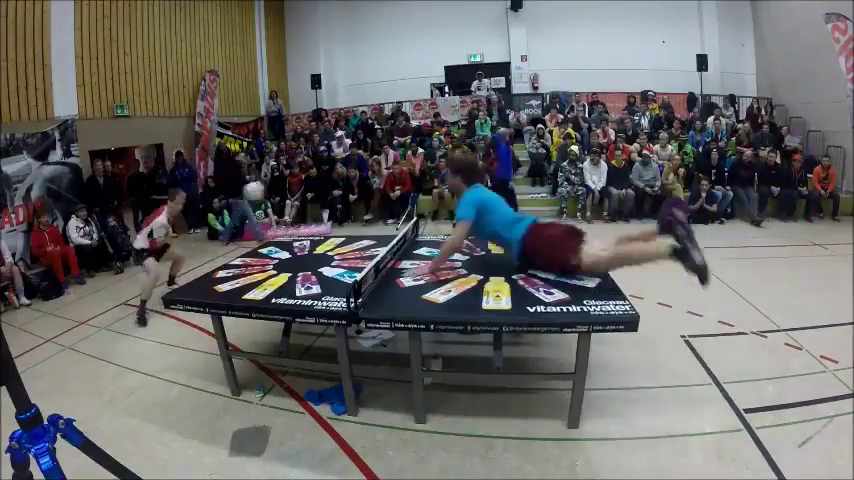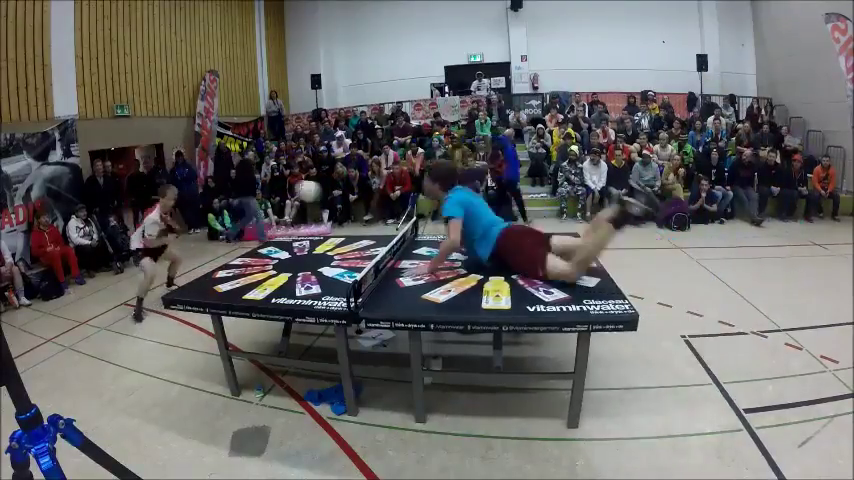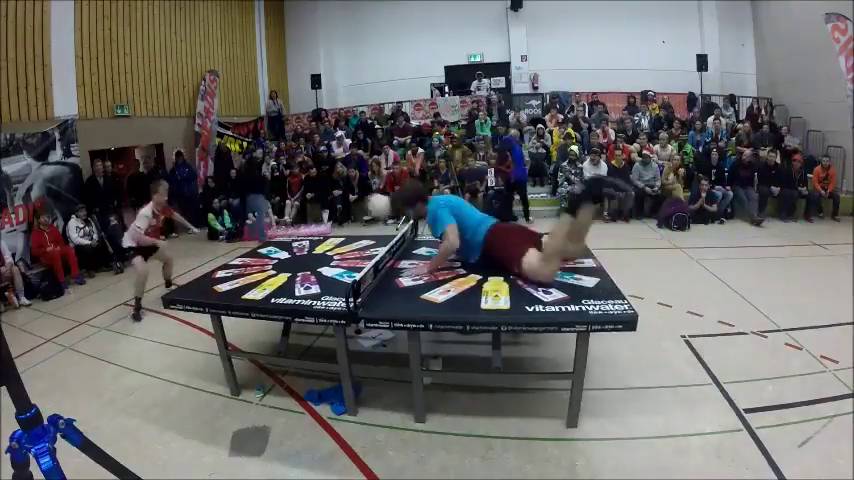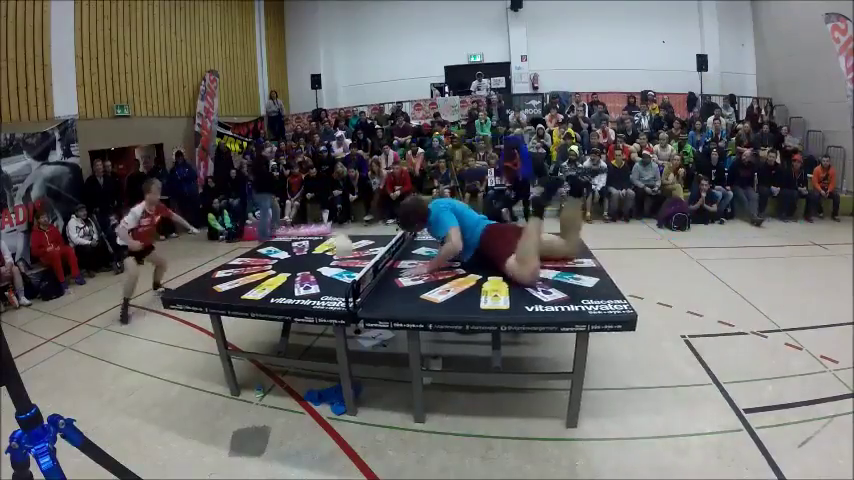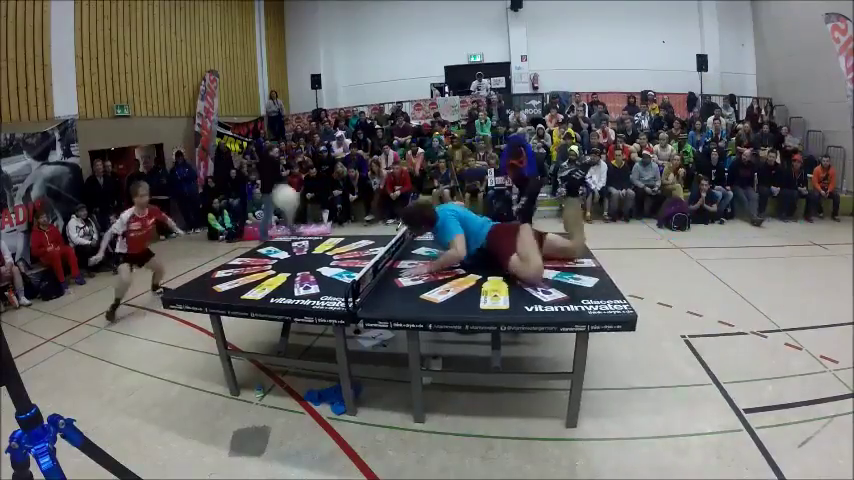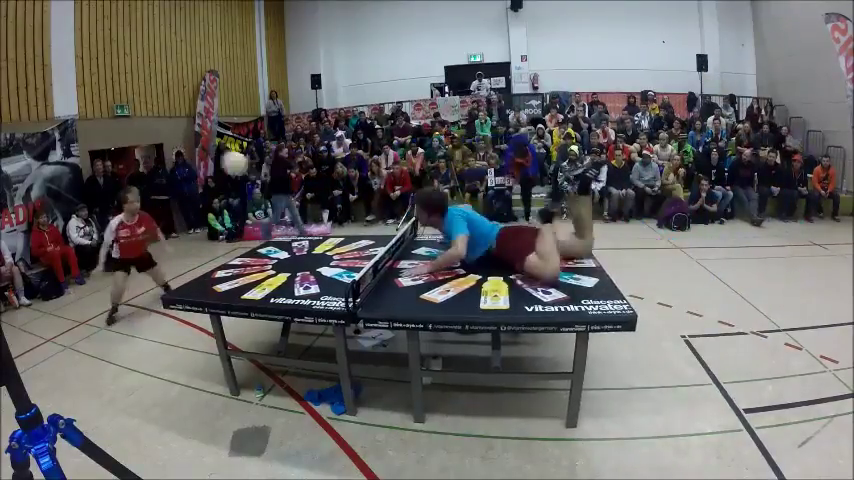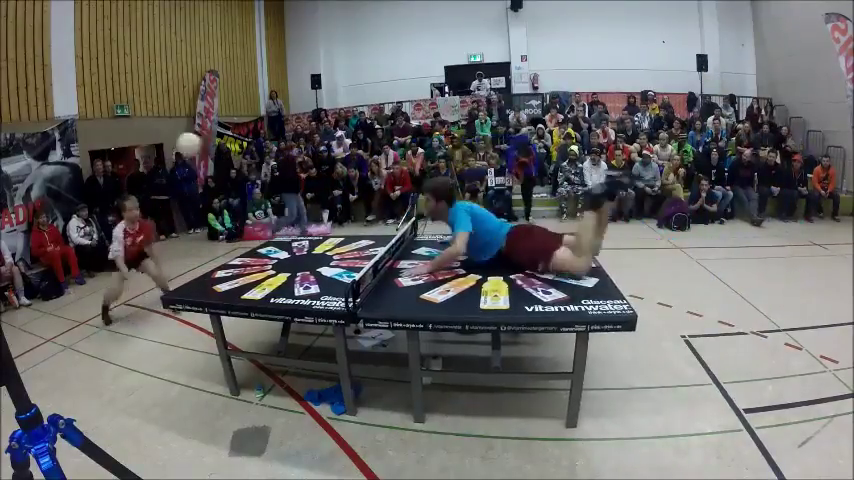
dt=0.1s
person 1, frame 1
left shoulder: (470, 199)
right shoulder: (482, 194)
left elbow: (456, 240)
left wrist: (433, 266)
left hip: (534, 242)
right hip: (540, 232)
left knee: (606, 260)
right knee: (609, 250)
left ankle: (677, 251)
right ankle: (668, 225)
person 1, frame 2
left shoulder: (453, 201)
right shoulder: (463, 193)
left elbow: (453, 241)
left wrist: (430, 266)
left hip: (506, 246)
right hip: (511, 235)
left knee: (572, 272)
right knee: (582, 244)
left ankle: (619, 217)
right ankle: (617, 211)
person 1, frame 3
left shoulder: (439, 208)
right shoulder: (441, 200)
left elbow: (452, 243)
left wrist: (429, 267)
left hip: (497, 237)
right hip: (499, 233)
left knee: (546, 272)
right knee: (574, 248)
right ankle: (585, 200)
person 1, frame 4
left shoulder: (440, 214)
right shoulder: (436, 205)
left elbow: (454, 247)
left wrist: (428, 267)
left knee: (528, 275)
right knee: (571, 246)
left ankle: (537, 210)
person 1, frame 5
left shoulder: (446, 220)
right shoulder: (441, 211)
left elbow: (459, 253)
left wrist: (429, 267)
left knee: (533, 273)
right knee: (576, 246)
right ankle: (572, 189)
person 1, frame 6
left shoulder: (455, 218)
right shoulder: (452, 211)
left elbow: (458, 253)
left wrist: (428, 267)
left hip: (508, 242)
left knee: (550, 272)
right knee: (584, 245)
person 1, frame 7
left shoulder: (458, 214)
right shoulder: (460, 208)
left elbow: (457, 249)
left wrist: (429, 266)
left hip: (519, 242)
right hip: (518, 236)
left knee: (581, 266)
right knee: (591, 247)
left ankle: (596, 203)
right ankle: (603, 200)
person 2, frame 1
left shoulder: (166, 210)
right shoulder: (161, 220)
right elbow: (159, 243)
left wrist: (168, 231)
right wrist: (167, 236)
left hip: (153, 244)
right hip: (143, 247)
left knee: (179, 257)
right knee: (154, 272)
left ankle: (171, 283)
right ankle: (141, 310)
person 2, frame 2
left shoulder: (164, 210)
right shoulder: (154, 217)
right elbow: (151, 242)
left wrist: (174, 228)
right wrist: (167, 240)
left hip: (150, 244)
right hip: (141, 246)
left knee: (176, 258)
right knee: (151, 273)
left ankle: (169, 284)
right ankle: (138, 307)
person 2, frame 3
left shoulder: (163, 207)
right shoulder: (145, 213)
left elbow: (175, 216)
right elbow: (135, 236)
left wrist: (190, 227)
right wrist: (155, 241)
left hip: (150, 242)
right hip: (134, 244)
left knee: (169, 259)
right knee: (142, 272)
left ankle: (168, 284)
right ankle: (137, 307)
person 2, frame 4
left shoulder: (159, 207)
right shoulder: (137, 212)
left elbow: (173, 216)
right elbow: (120, 230)
left wrist: (190, 227)
right wrist: (131, 242)
left hip: (144, 243)
right hip: (127, 245)
left knee: (161, 263)
right knee: (133, 274)
left ankle: (156, 286)
right ankle: (125, 306)
person 2, frame 5
left shoulder: (152, 210)
right shoulder: (126, 217)
left elbow: (167, 220)
right elbow: (109, 233)
left wrist: (177, 230)
right wrist: (101, 252)
left hip: (142, 250)
right hip: (125, 252)
left knee: (160, 269)
right knee: (125, 280)
left ankle: (155, 287)
right ankle: (114, 306)
person 2, frame 6
left shoulder: (145, 218)
right shoulder: (115, 224)
left elbow: (156, 231)
right elbow: (105, 245)
left wrist: (165, 245)
right wrist: (100, 264)
left hip: (141, 255)
right hip: (121, 257)
left knee: (160, 277)
right knee: (119, 288)
left ankle: (165, 288)
right ankle: (114, 309)
person 2, frame 7
left shoulder: (145, 226)
right shoulder: (119, 232)
left elbow: (148, 246)
right elbow: (119, 259)
left wrist: (155, 261)
right wrist: (127, 275)
left hip: (138, 254)
right hip: (121, 259)
left knee: (156, 274)
right knee: (115, 291)
right ankle: (105, 309)
